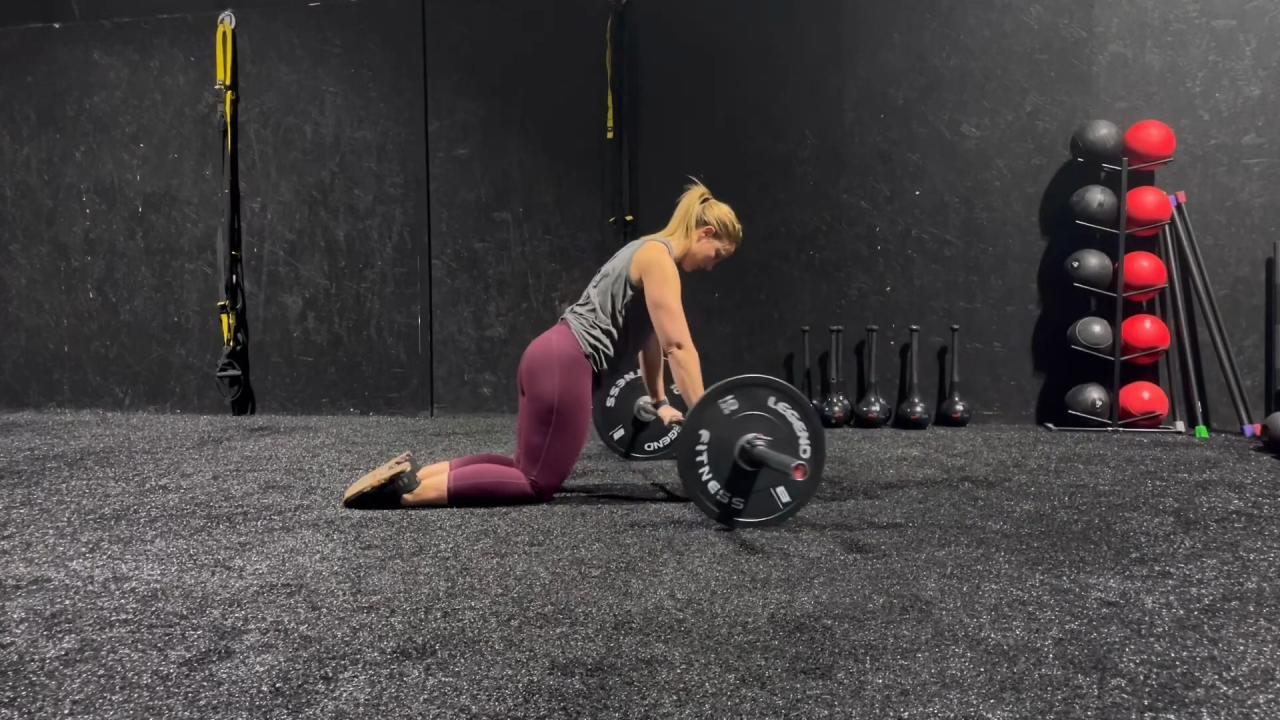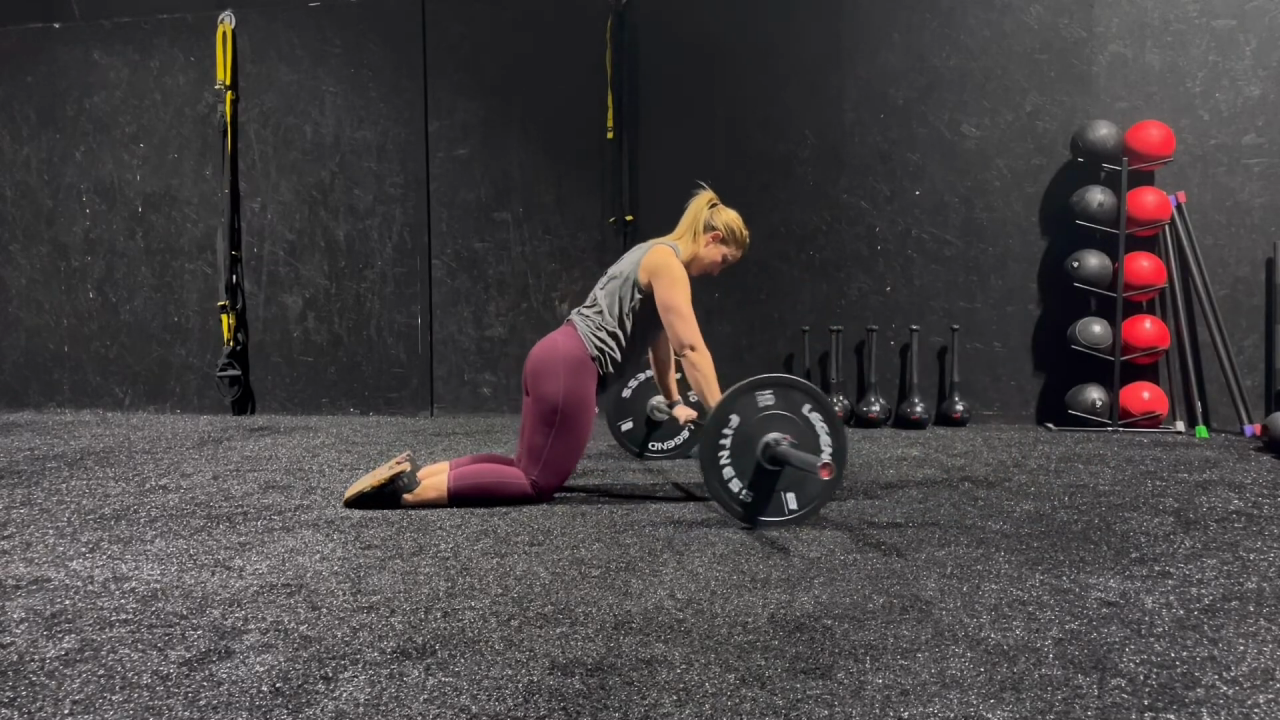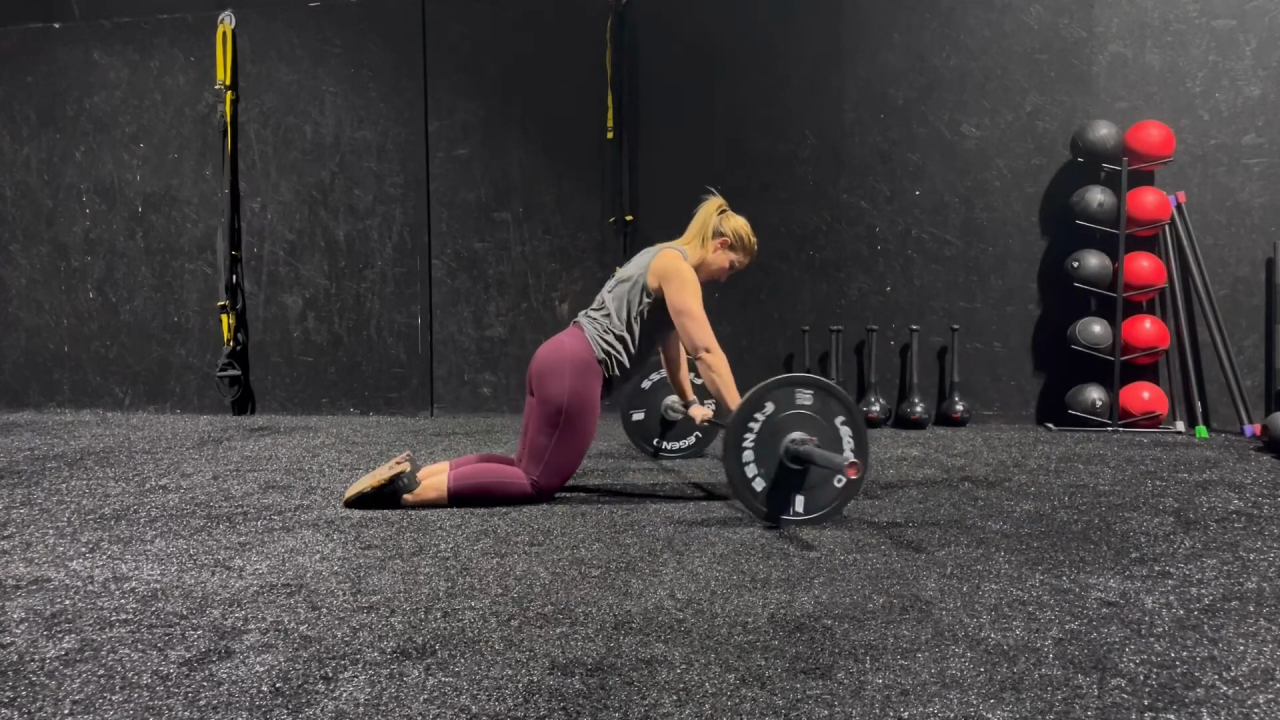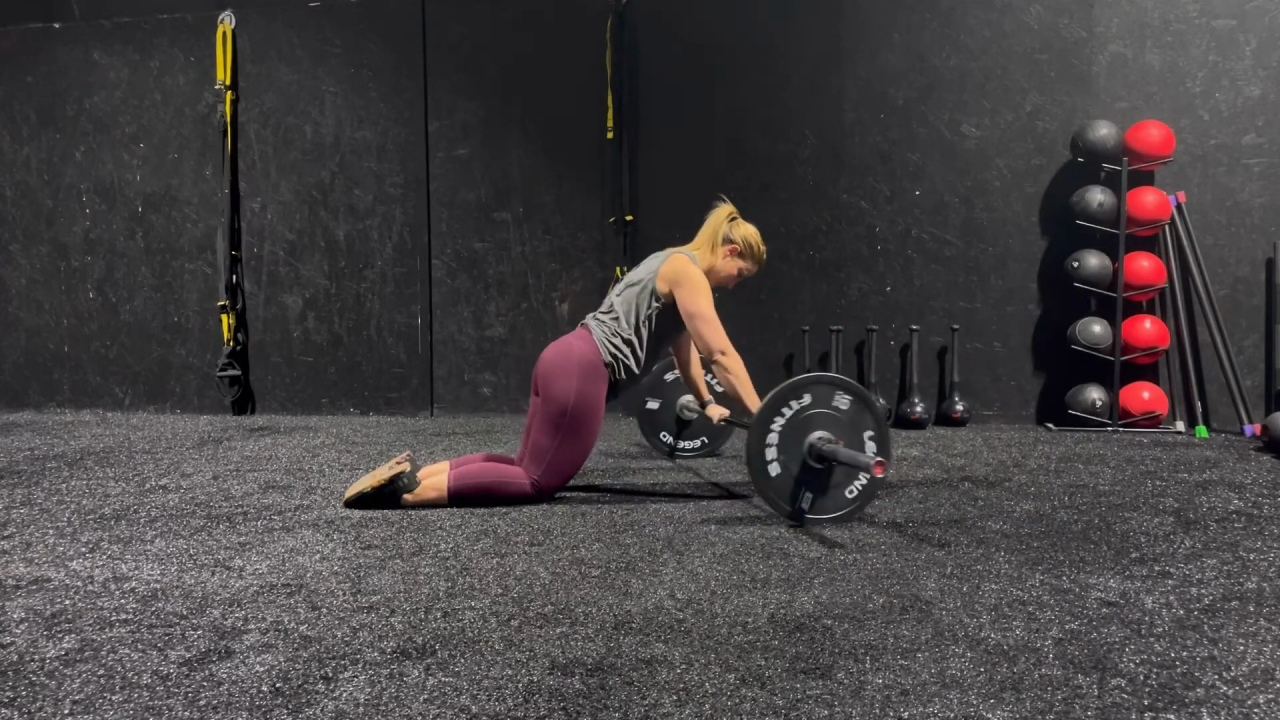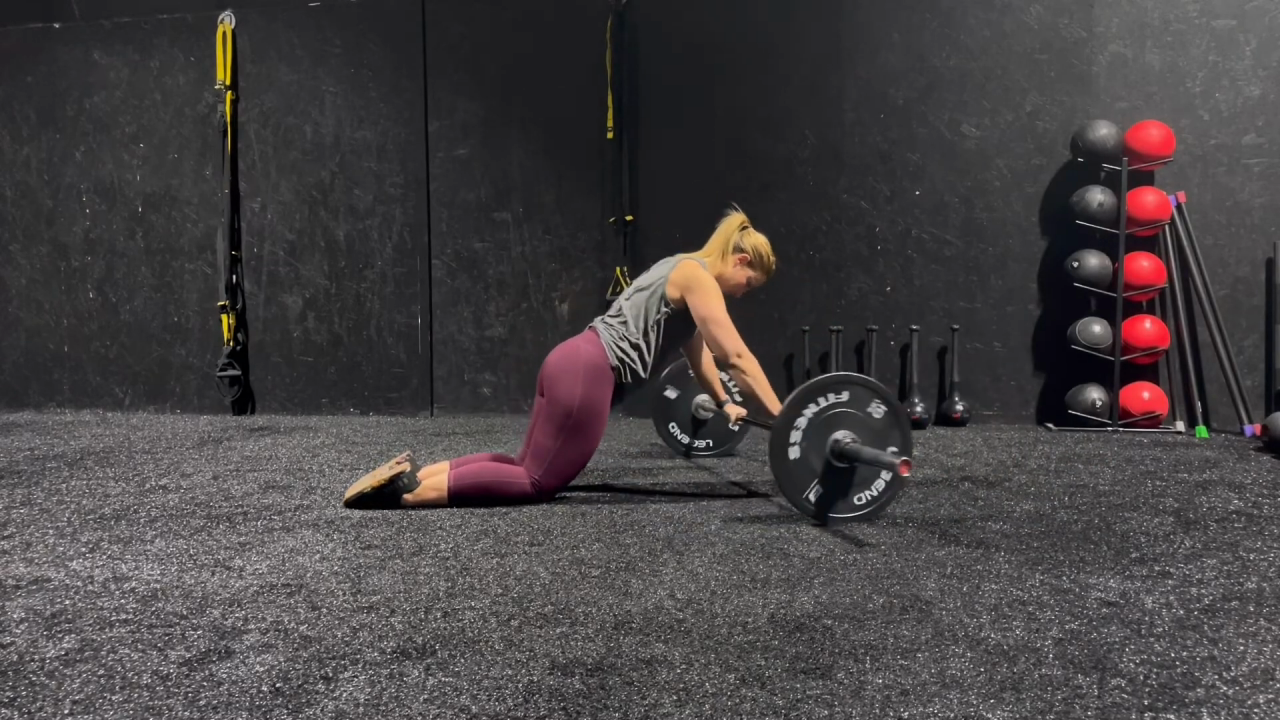
dt=0.1s
person 1, frame 1
left shoulder: (651, 253)
right shoulder: (660, 258)
left elbow: (650, 339)
right elbow: (679, 345)
left wrist: (660, 401)
left hip: (555, 359)
right hip: (566, 364)
left knee: (531, 470)
right knee: (538, 484)
left ankle: (415, 472)
right ankle: (409, 488)
person 1, frame 2
left shoulder: (659, 256)
right shoulder: (668, 262)
left elbow: (661, 340)
right elbow: (691, 348)
left wrist: (674, 401)
left hip: (558, 360)
right hip: (570, 367)
left knee: (530, 469)
right knee: (537, 485)
left ankle: (414, 473)
right ankle: (408, 490)
person 1, frame 3
left shoulder: (666, 259)
right shoulder: (677, 267)
left elbow: (671, 343)
right elbow: (706, 350)
left wrist: (690, 403)
left hip: (563, 361)
right hip: (576, 368)
left knee: (531, 468)
right knee: (538, 484)
left ankle: (416, 473)
right ankle: (409, 489)
person 1, frame 4
left shoulder: (674, 265)
right shoulder: (687, 272)
left elbow: (685, 347)
right elbow: (720, 352)
left wrist: (706, 402)
right wrist: (761, 417)
left hip: (567, 363)
right hip: (582, 371)
left knee: (529, 468)
right knee: (538, 484)
left ankle: (413, 471)
right ankle: (410, 489)
person 1, frame 5
left shoulder: (684, 270)
right shoulder: (698, 277)
left elbow: (698, 350)
right elbow: (736, 356)
left wrist: (723, 403)
right wrist: (782, 419)
left hip: (574, 365)
right hip: (588, 374)
left knee: (531, 467)
right knee: (539, 483)
left ankle: (415, 472)
right ankle: (410, 489)
